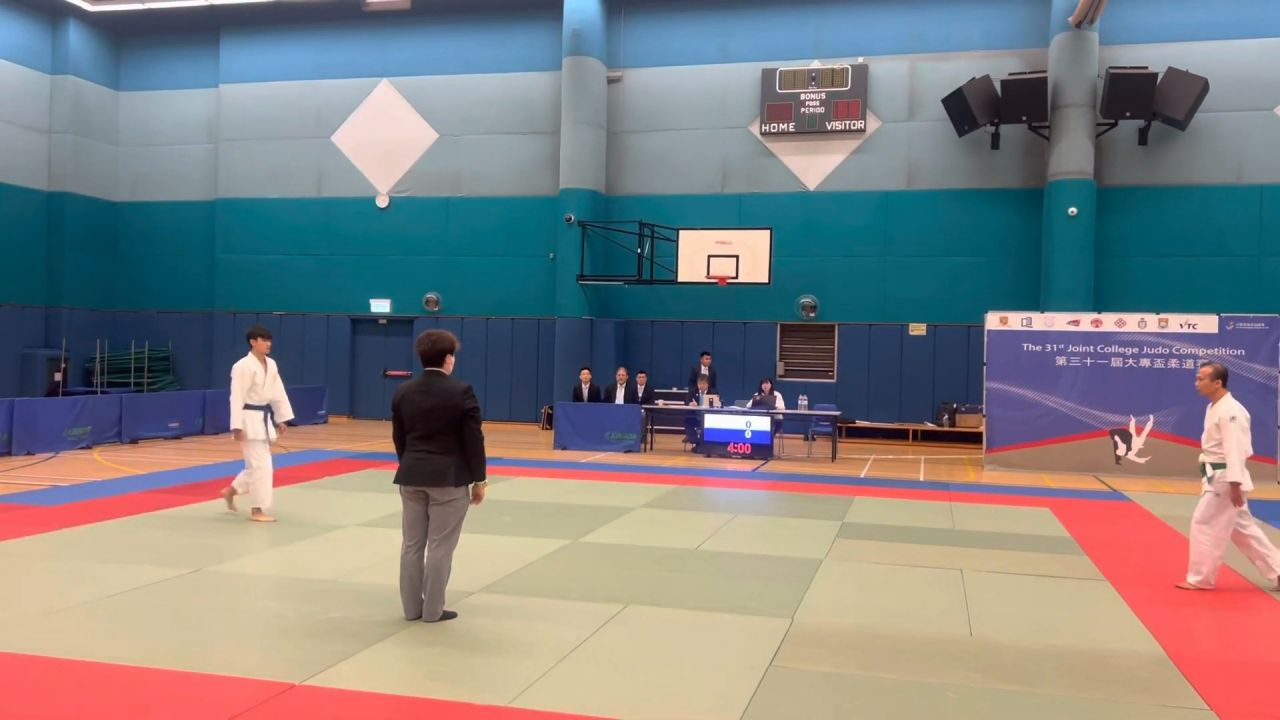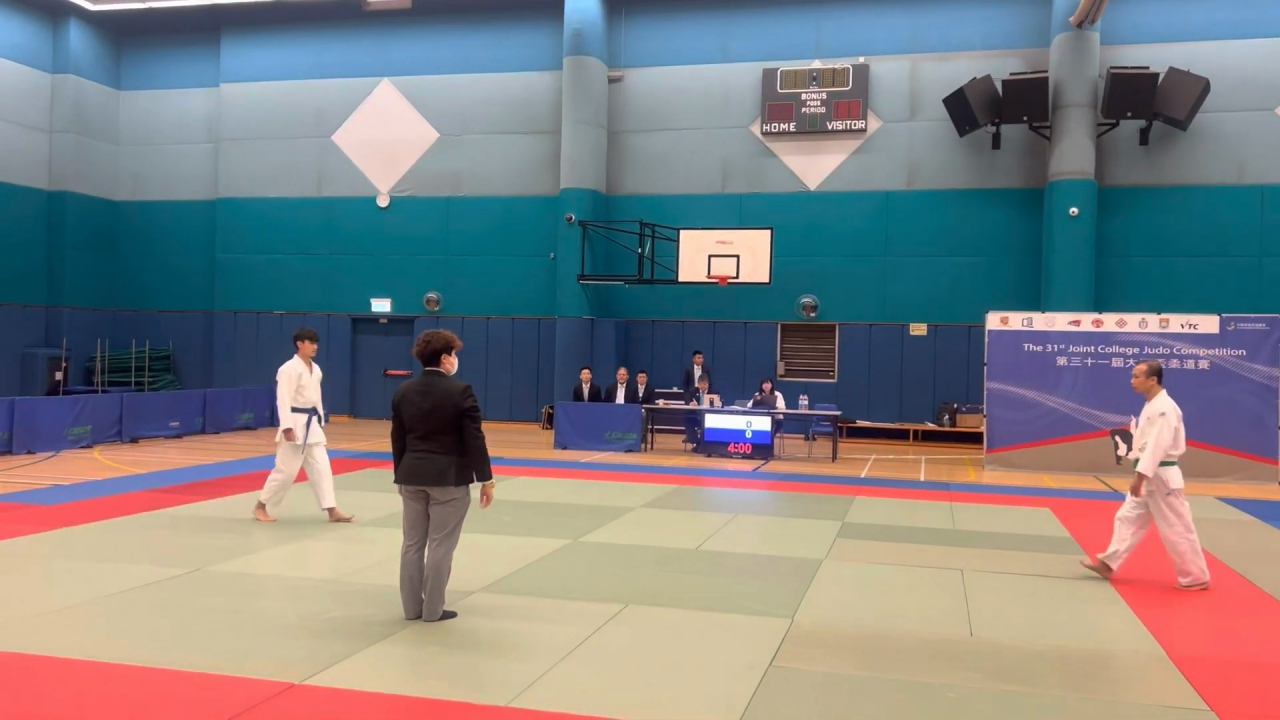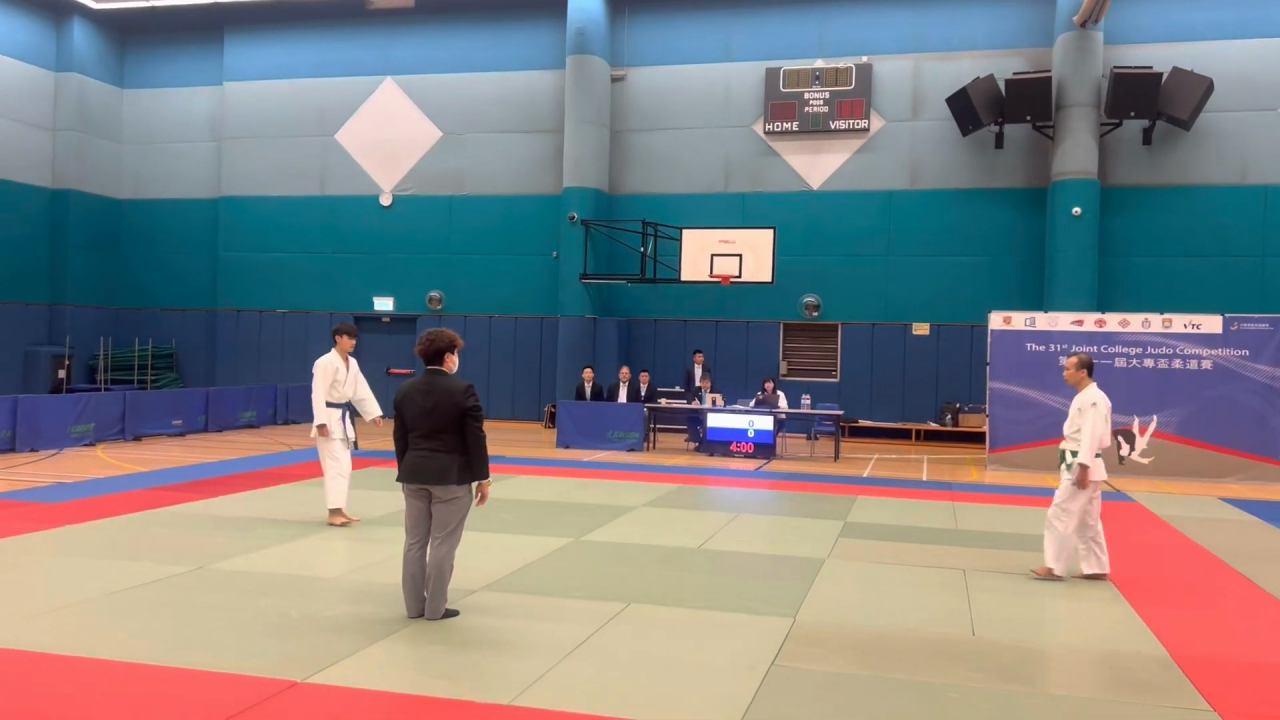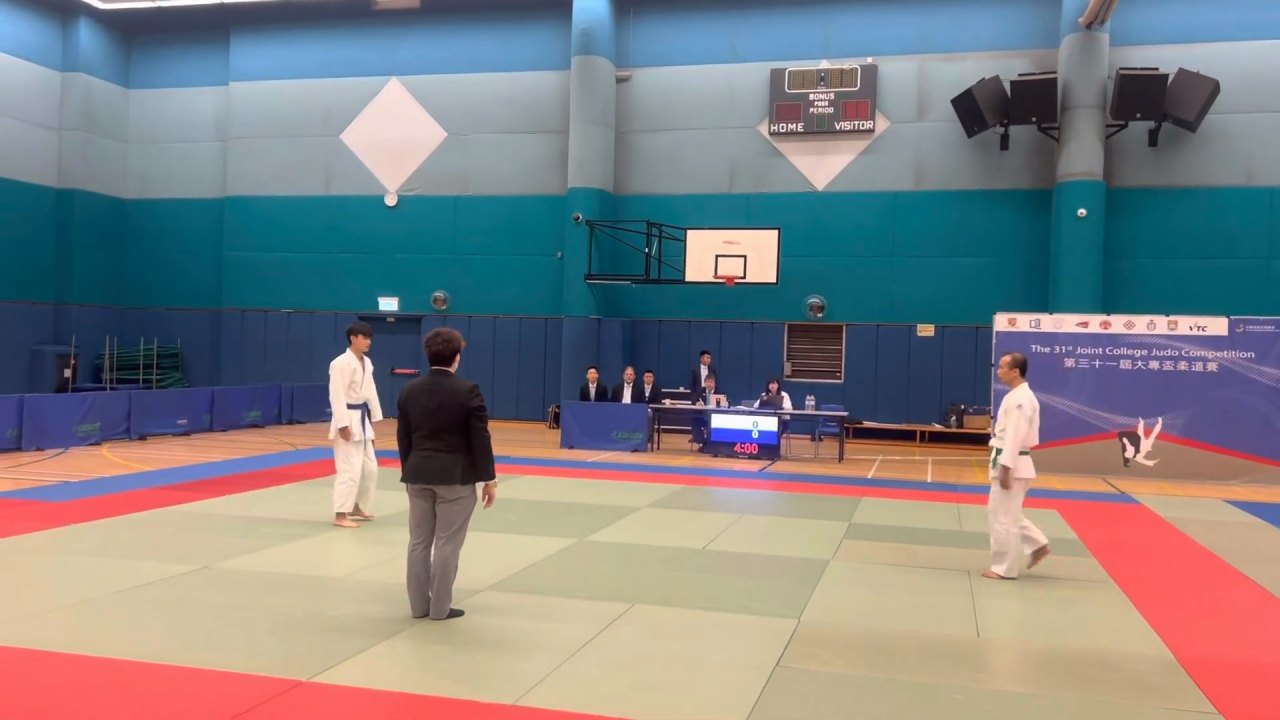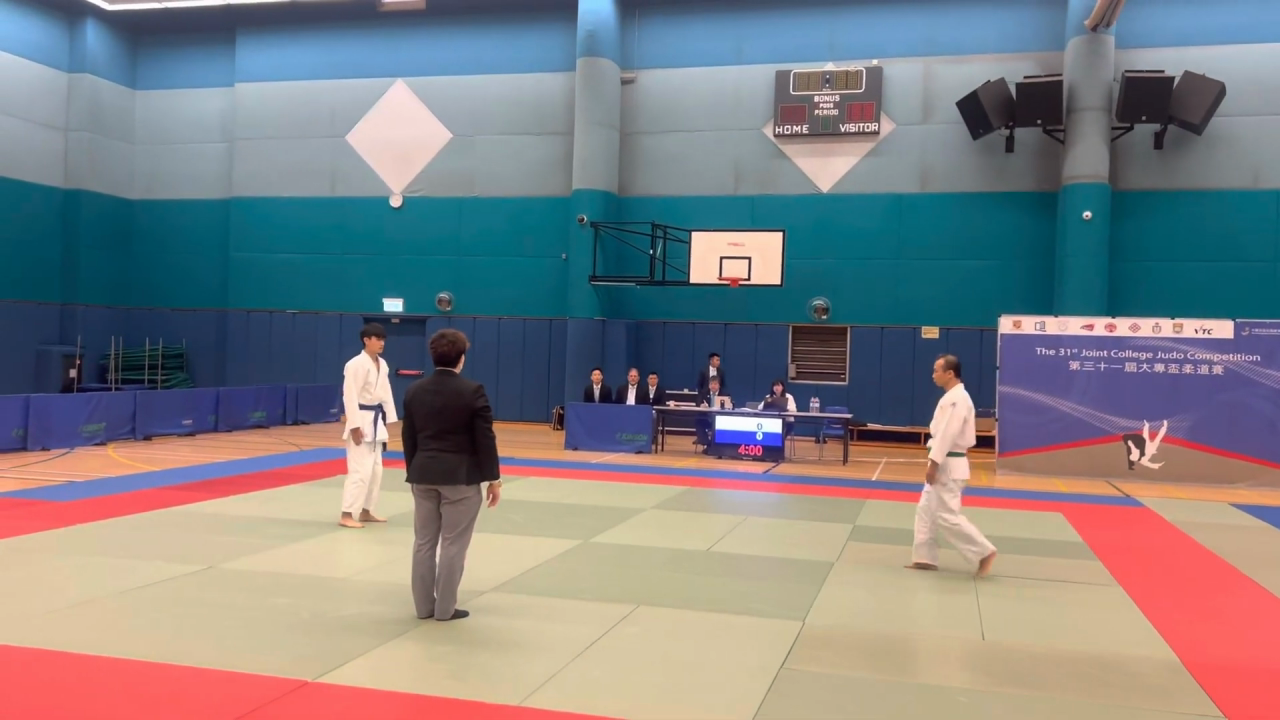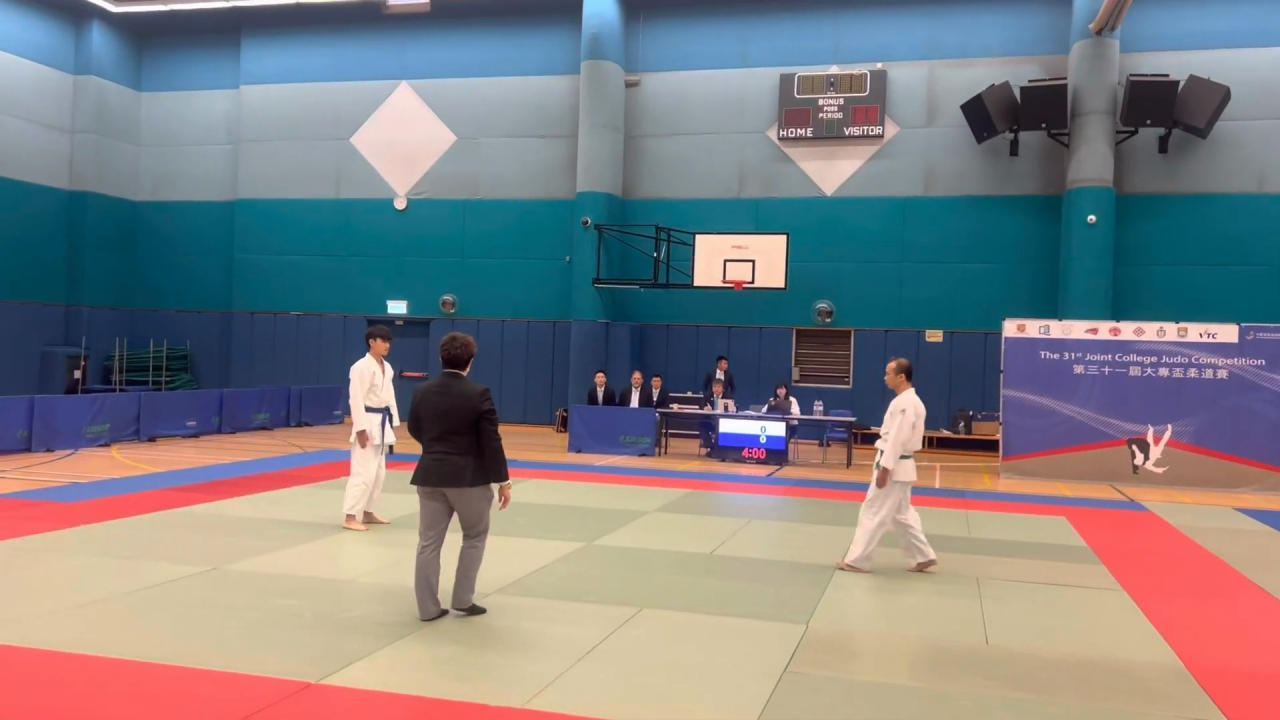
dt=0.4s
person 1, frame 1
left shoulder: (403, 391)
right shoulder: (461, 392)
left elbow: (399, 438)
right elbow: (473, 440)
right wrist: (479, 480)
left hip: (411, 476)
right hip: (449, 478)
left knee: (412, 543)
right knee: (440, 545)
left ankle: (412, 607)
right ankle: (433, 609)
person 1, frame 2
left shoulder: (403, 391)
right shoulder: (460, 391)
left elbow: (397, 439)
right elbow: (474, 440)
left wrist: (401, 474)
right wrist: (486, 480)
left hip: (412, 476)
right hip: (449, 479)
left knee: (412, 543)
right knee: (440, 545)
left ankle: (412, 607)
right ankle: (433, 609)
person 1, frame 3
left shoulder: (405, 390)
right shoulder: (463, 390)
left elbow: (400, 437)
right elbow: (475, 438)
right wrist: (483, 478)
left hip: (415, 475)
right hip: (451, 477)
left knee: (414, 541)
right knee: (443, 543)
left ankle: (414, 605)
right ankle: (436, 607)
person 1, frame 4
left shoulder: (409, 390)
right shoulder: (468, 390)
left elbow: (403, 438)
right elbow: (480, 439)
left wrist: (408, 472)
right wrist: (488, 479)
left hip: (419, 475)
right hip: (456, 477)
left knee: (419, 541)
right knee: (447, 543)
left ankle: (419, 605)
right ankle: (440, 607)
person 1, frame 5
left shoulder: (414, 390)
right shoulder: (473, 391)
left elbow: (408, 437)
right elbow: (485, 439)
left wrist: (413, 472)
right wrist: (493, 478)
left hip: (424, 475)
right hip: (461, 477)
left knee: (424, 541)
right knee: (453, 544)
left ankle: (424, 606)
right ankle: (445, 608)
person 1, frame 6
left shoulder: (422, 392)
right shoulder: (478, 394)
left elbow: (414, 429)
right elbow: (491, 441)
right wrist: (503, 481)
left hip: (429, 476)
right hip: (468, 478)
left knee: (428, 542)
right knee: (475, 537)
left ankle: (428, 607)
right ankle: (463, 598)
person 2, frame 1
left shoulder: (1229, 411)
right shoulder: (1214, 407)
left elbow: (1235, 450)
left wrist: (1234, 484)
left hip: (1225, 479)
right hip: (1219, 476)
left knee: (1204, 524)
right knee: (1241, 529)
left ankle: (1200, 578)
person 2, frame 2
left shoulder: (1164, 408)
right shoulder: (1153, 405)
left elbow: (1157, 446)
left wrist: (1140, 477)
left hip: (1161, 477)
right hip: (1149, 474)
left knee: (1176, 529)
right knee: (1128, 519)
left ankle: (1197, 577)
right ankle: (1108, 563)
person 2, frame 3
left shoulder: (1094, 399)
right shoulder: (1083, 398)
left elbow: (1091, 436)
left wrist: (1083, 468)
left hip: (1083, 467)
right hip: (1077, 465)
left knee: (1060, 514)
right knee: (1086, 520)
left ankle: (1056, 567)
right ankle: (1097, 568)
person 2, frame 4
left shoulder: (1020, 398)
right shoulder: (1018, 395)
left elbow: (1014, 436)
left wrist: (1005, 467)
left hip: (1011, 464)
right hip: (1012, 463)
left knee: (1003, 516)
right knee: (1008, 514)
left ankle: (1004, 568)
right ankle: (1037, 546)
person 2, frame 5
left shoulder: (955, 399)
right shoulder: (955, 397)
left elbow: (947, 434)
left wrist: (933, 463)
left hip: (949, 465)
right hip: (947, 463)
left knee: (946, 515)
right knee: (926, 510)
left ankle: (983, 551)
right ankle: (925, 558)
person 2, frame 6
left shoulder: (903, 403)
right shoulder: (911, 401)
left elbow: (896, 439)
left wrist: (884, 468)
left hip: (894, 468)
right hip: (901, 466)
left knee: (872, 512)
right knee: (902, 514)
left ankle: (856, 561)
right ankle: (924, 556)
person 3, frame 1
left shoulder: (271, 365)
right shoulder: (243, 366)
left elbow: (278, 394)
right elbow: (236, 398)
left wrist: (281, 419)
right wrist: (236, 426)
left hip: (264, 419)
right hip: (250, 420)
left knee: (256, 465)
right knee: (260, 466)
left ankle: (231, 491)
right ankle: (257, 510)
person 3, frame 2
left shoulder: (315, 369)
right shoulder: (289, 369)
right elbow: (283, 400)
left wrist: (318, 422)
right wrist: (287, 427)
left hip: (311, 424)
right hip: (294, 423)
left knee: (322, 468)
right knee: (285, 470)
left ankle: (332, 511)
right ankle: (261, 506)
person 3, frame 3
left shoulder: (352, 364)
right shoulder: (325, 362)
left elbow: (361, 391)
right elbow: (318, 394)
left wrist: (374, 414)
right wrist: (321, 422)
left hip: (344, 418)
right hip: (329, 418)
left knee: (344, 466)
right knee: (337, 465)
left ankle: (339, 509)
right ankle: (334, 512)
person 3, frame 4
left shoulder: (366, 363)
right shoulder: (342, 363)
right elbow: (337, 396)
left wrist: (374, 418)
right wrist: (343, 425)
left hip: (362, 420)
right hip: (348, 420)
left knee: (370, 467)
right knee: (349, 470)
left ankle: (356, 506)
right ankle: (340, 515)
person 3, frame 5
left shoulder: (382, 365)
right shoulder: (356, 364)
right elbow: (350, 397)
left wrist: (387, 420)
right wrist: (355, 426)
left hip: (376, 421)
right hip: (361, 421)
left knee: (375, 470)
right knee: (360, 470)
left ankle: (365, 511)
right ankle: (347, 514)
person 3, frame 6
left shoulder: (387, 367)
right shoulder: (361, 367)
right elbow: (356, 399)
left wrist: (392, 423)
right wrist: (361, 428)
left hip: (382, 424)
right hip: (368, 423)
left knee: (378, 472)
right knee: (363, 472)
left ankle: (367, 513)
right ankle: (350, 517)
